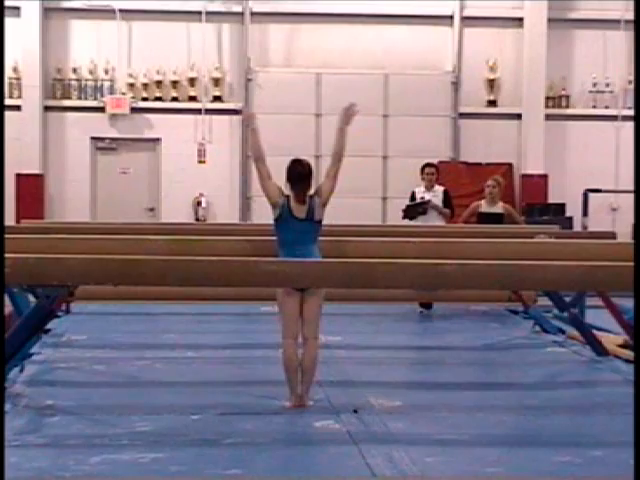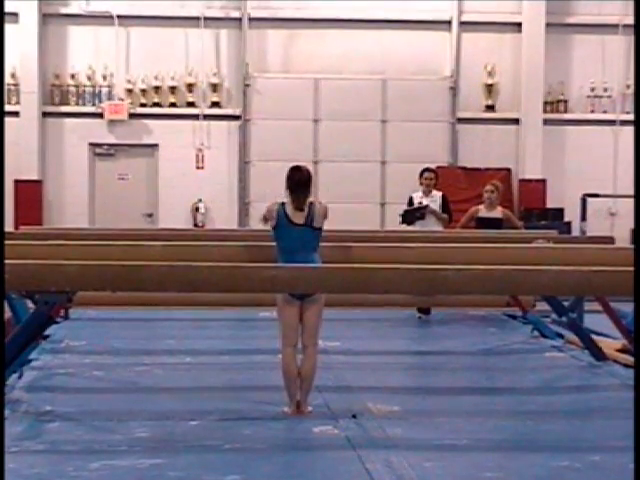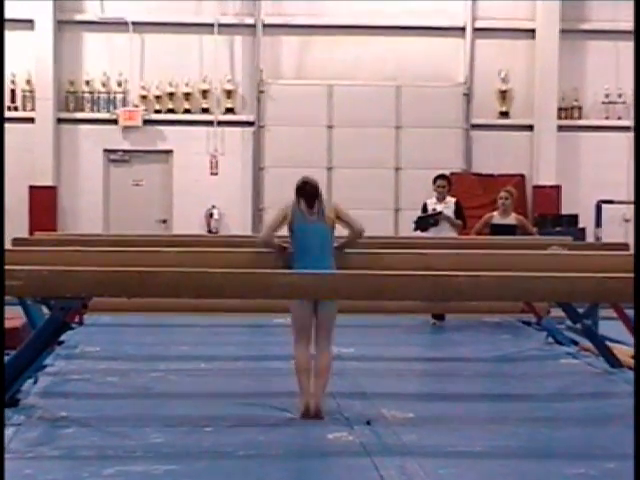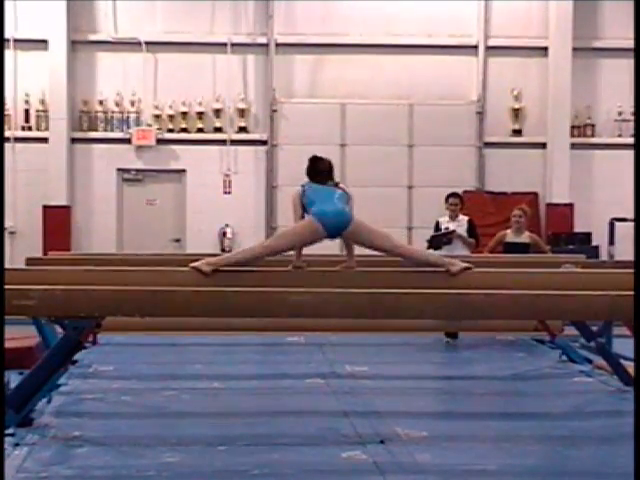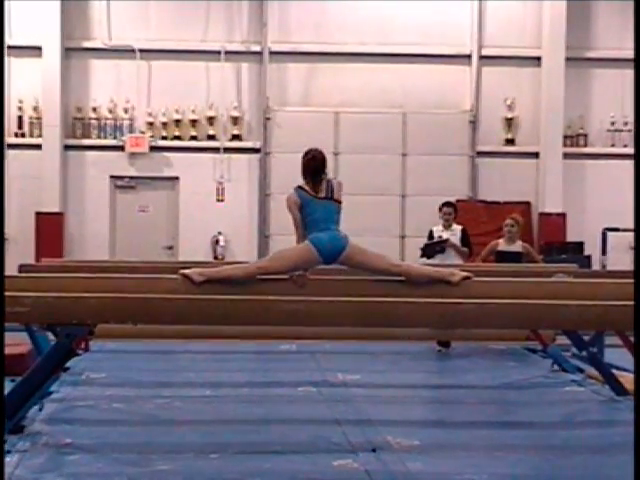
dt=1s
person 1, frame 1
left shoulder: (279, 203)
right shoulder: (319, 203)
left elbow: (259, 164)
right elbow: (336, 162)
left wrist: (252, 129)
right wrist: (343, 126)
left knee: (290, 337)
right knee: (310, 336)
left ankle: (294, 395)
right ankle: (305, 395)
person 1, frame 2
left shoulder: (275, 211)
right shoulder: (320, 210)
left knee: (288, 346)
right knee: (310, 346)
left ankle: (292, 403)
right ankle: (303, 402)
person 1, frame 3
left shoulder: (290, 210)
right shoulder: (331, 210)
left elbow: (265, 237)
right elbow: (358, 230)
left wrist: (283, 248)
left knee: (301, 343)
right knee: (324, 346)
left ankle: (306, 400)
right ankle: (318, 401)
person 1, frame 4
left shoulder: (301, 192)
right shoulder: (343, 190)
left elbow: (299, 225)
left wrist: (297, 258)
right wrist: (351, 259)
left hip: (321, 220)
right hip: (343, 219)
left knee: (266, 247)
right knee: (397, 247)
left ankle: (212, 263)
right ankle: (450, 263)
person 1, frame 5
left shoulder: (294, 197)
right shoulder: (336, 187)
left elbow: (300, 234)
left wrist: (300, 266)
left hip: (316, 246)
right hip: (340, 243)
left knee: (259, 267)
right knee: (395, 267)
left ankle: (202, 274)
right ankle: (450, 274)
person 2, frame 1
left shoulder: (443, 192)
right shoulder: (415, 193)
left elbow: (450, 214)
right elbow: (410, 215)
left wrist: (435, 206)
right wrist: (419, 209)
right ankle: (424, 301)
person 2, frame 2
left shoulder: (441, 197)
right shoulder: (413, 198)
left elbow: (448, 219)
right elbow: (407, 221)
left wrist: (433, 211)
right wrist: (416, 214)
left ankle: (424, 307)
right ankle: (422, 307)
person 2, frame 3
left shoulder: (455, 203)
right shoulder: (427, 204)
left elbow: (462, 225)
right elbow: (421, 227)
left wrist: (447, 218)
right wrist: (430, 221)
left ankle: (439, 314)
right ankle: (437, 314)
person 2, frame 4
left shoulder: (468, 221)
right shoulder: (439, 222)
left elbow: (475, 244)
right elbow: (434, 245)
left wrist: (460, 236)
right wrist: (442, 240)
left ankle: (452, 332)
right ankle: (450, 332)
person 2, frame 5
left shoulder: (461, 230)
right shoulder: (433, 231)
left elbow: (468, 253)
right elbow: (427, 254)
left wrist: (454, 245)
right wrist: (435, 249)
left ankle: (444, 340)
right ankle: (442, 340)
